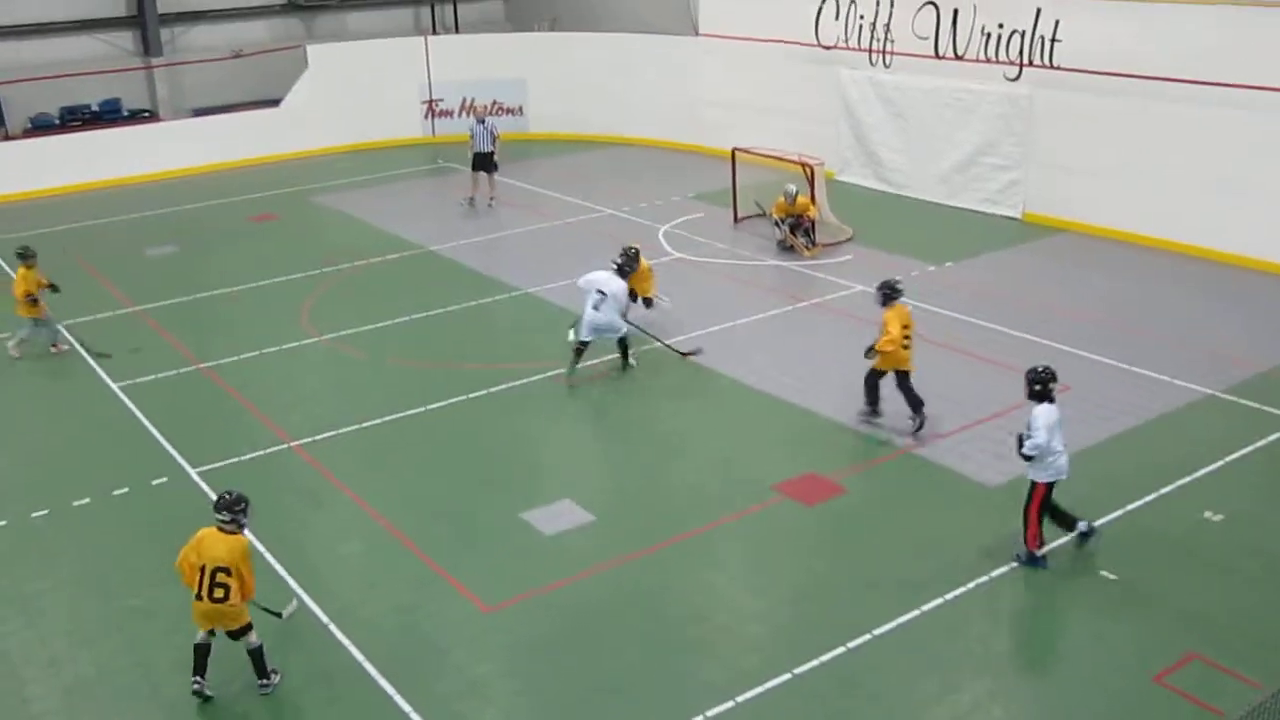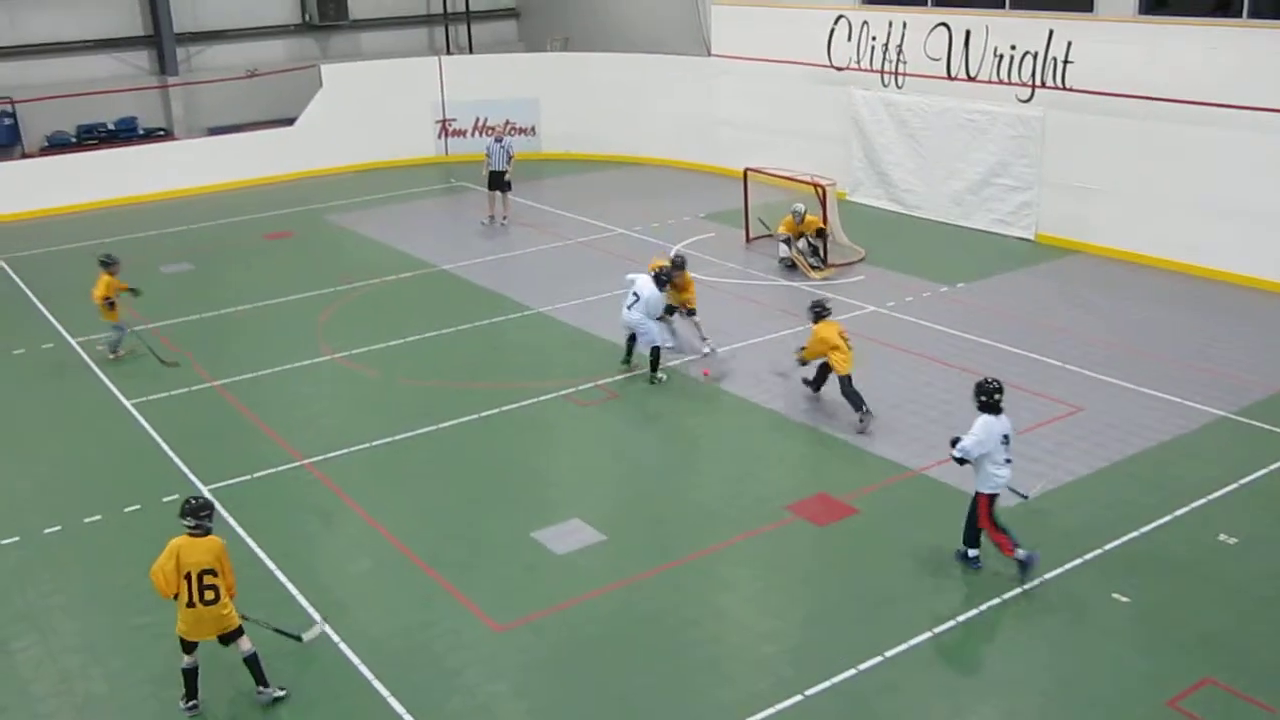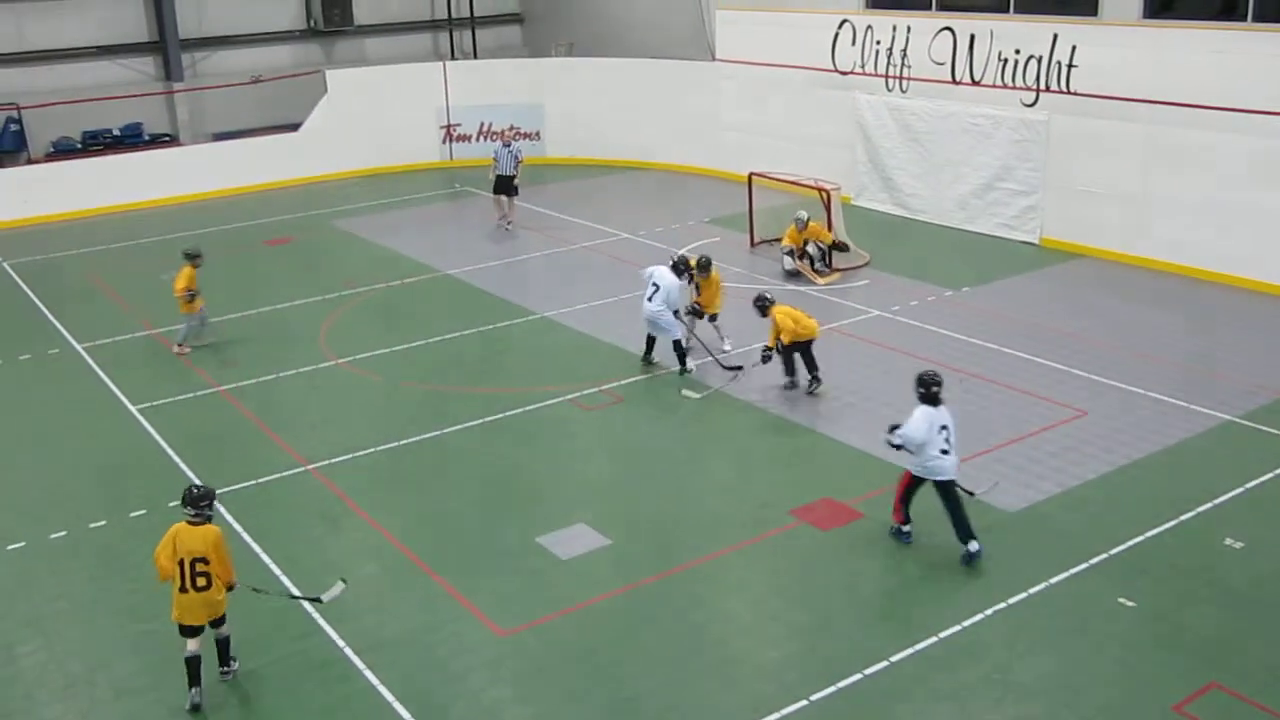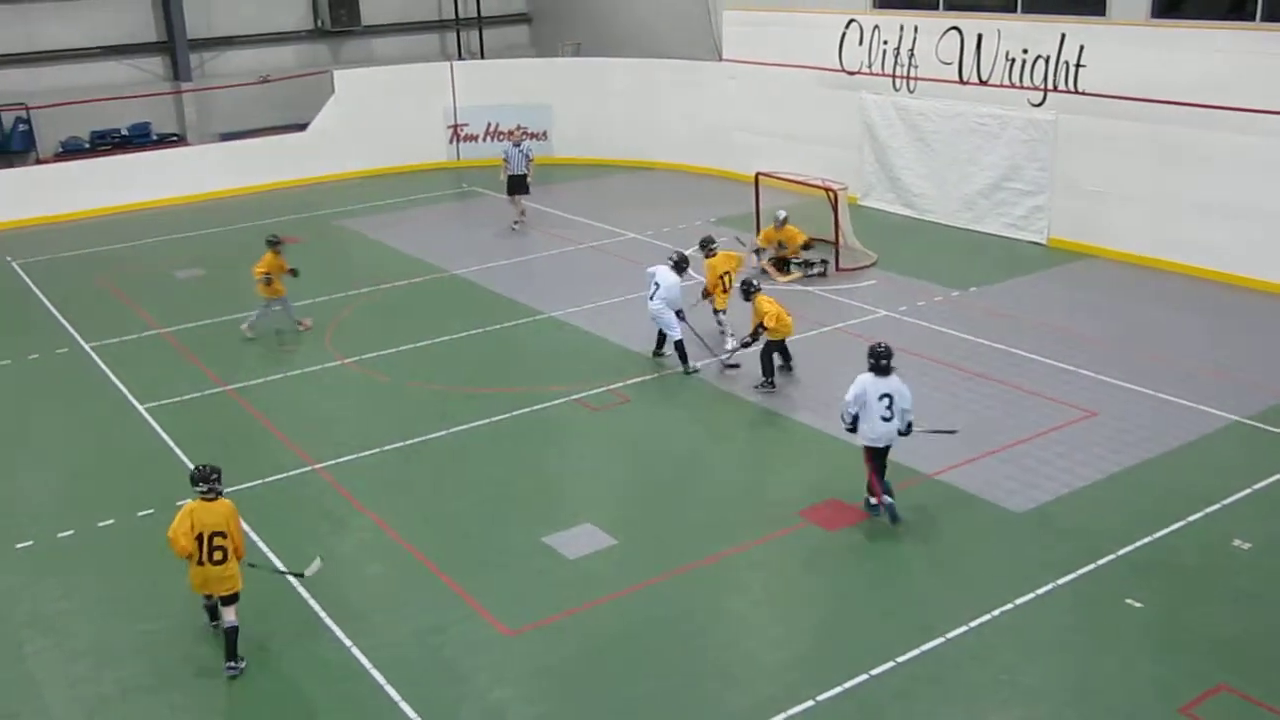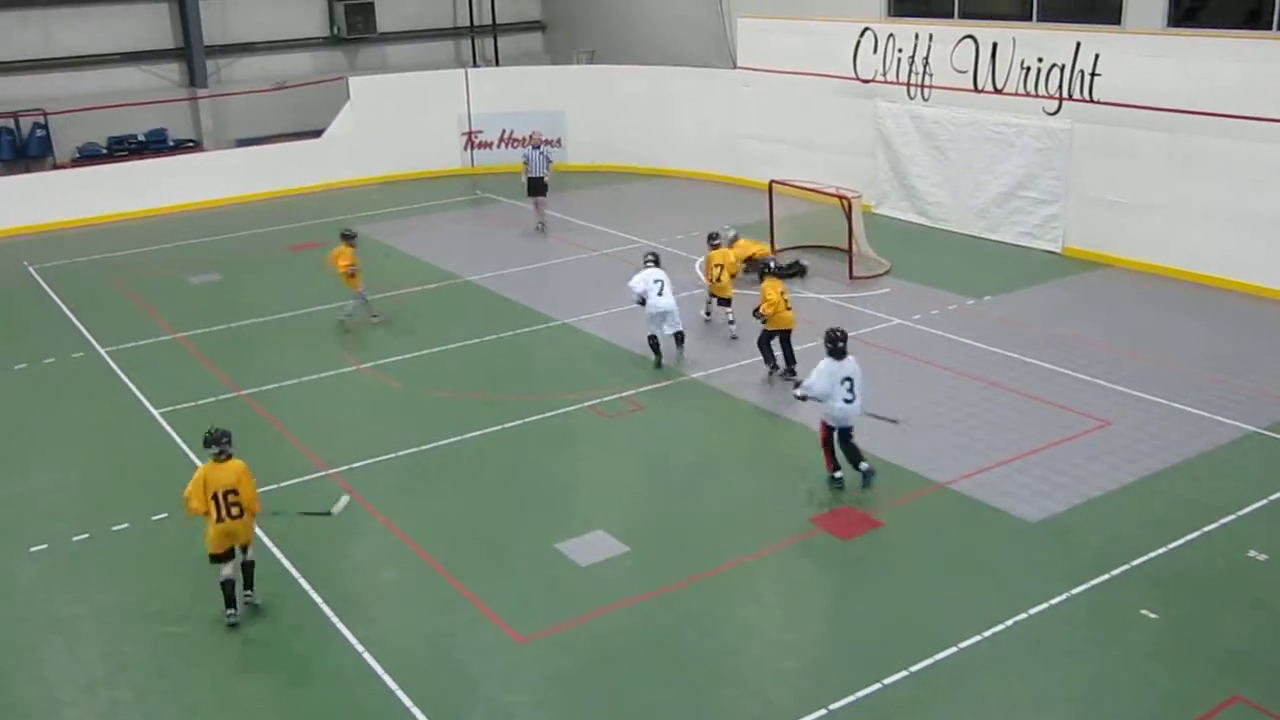
dt=0.4s
person 1, frame 1
left shoulder: (203, 535)
right shoulder: (241, 544)
left elbow: (184, 563)
right elbow: (247, 580)
right wrist: (246, 594)
left hip: (201, 603)
right hip: (228, 605)
left knee: (204, 633)
right knee: (250, 637)
left ankle: (198, 679)
right ankle: (265, 679)
person 1, frame 2
left shoulder: (176, 545)
right shoulder: (217, 544)
left elbow: (159, 574)
right elbow: (228, 578)
left wrist: (174, 593)
right wrist: (227, 596)
left hip: (190, 613)
right hip: (219, 609)
left knee: (189, 654)
right knee: (243, 641)
left ankle: (190, 701)
right ankle: (264, 687)
person 1, frame 3
left shoulder: (176, 531)
right shoulder: (214, 533)
left elbow: (162, 560)
right elbow: (223, 565)
right wrist: (229, 582)
left hip: (185, 598)
right hip: (212, 594)
left knee: (192, 642)
right knee: (220, 627)
left ankle: (195, 688)
right ankle: (225, 667)
person 1, frame 4
left shoulder: (190, 509)
right shoulder: (227, 507)
left elbow: (176, 536)
right elbow: (237, 539)
left wrist: (189, 553)
right wrist: (238, 557)
left hip: (200, 570)
right hip: (225, 569)
left knee: (208, 596)
right knee: (229, 612)
left ankle: (214, 620)
right ankle: (231, 661)
person 1, frame 5
left shoulder: (203, 472)
right shoulder: (240, 467)
left elbow: (191, 498)
right elbow: (250, 495)
left wrist: (207, 511)
right wrist: (253, 512)
left hip: (218, 528)
right hip: (241, 522)
left knee: (225, 567)
right knee: (246, 552)
left ankle: (230, 610)
right ankle: (249, 591)
person 2, frame 1
left shoulder: (1040, 412)
right shoulder: (1048, 406)
left elbow: (1039, 442)
left wrist: (1025, 448)
right wrist: (1026, 442)
left hip: (1045, 469)
right hip: (1053, 464)
left knee: (1033, 510)
right knee: (1044, 504)
left ankle: (1035, 553)
right ankle: (1082, 528)
person 2, frame 2
left shoulder: (984, 422)
right shoulder: (1003, 419)
left elbow: (969, 447)
left wrist: (957, 446)
right wrist: (967, 453)
left hip: (989, 480)
right hip: (1000, 473)
left knee: (987, 522)
right knee: (976, 513)
left ankle: (1022, 556)
right ankle: (971, 553)
person 2, frame 3
left shoulder: (922, 412)
right shoulder: (943, 410)
left elbow: (914, 436)
left wrist: (895, 436)
left hip: (925, 465)
right hip: (947, 465)
left knee: (903, 494)
right knee: (954, 506)
left ankle: (903, 529)
right ankle: (972, 546)
person 2, frame 4
left shoulder: (864, 380)
right shoulder: (895, 380)
left elbow: (851, 402)
right elbow: (905, 404)
left wrist: (849, 421)
right wrist: (906, 424)
left hip: (871, 433)
right hip: (890, 431)
left knee: (874, 467)
right knee: (879, 465)
left ankle: (886, 500)
right ankle: (874, 499)
person 2, frame 5
left shoulder: (825, 365)
right shoulder: (852, 361)
left elbow: (816, 388)
right elbow: (857, 384)
left wrist: (800, 391)
right wrist: (856, 402)
left hip: (832, 412)
right hip: (851, 410)
left knee: (827, 441)
right knee: (846, 441)
left ankle: (836, 475)
right ankle: (864, 468)
